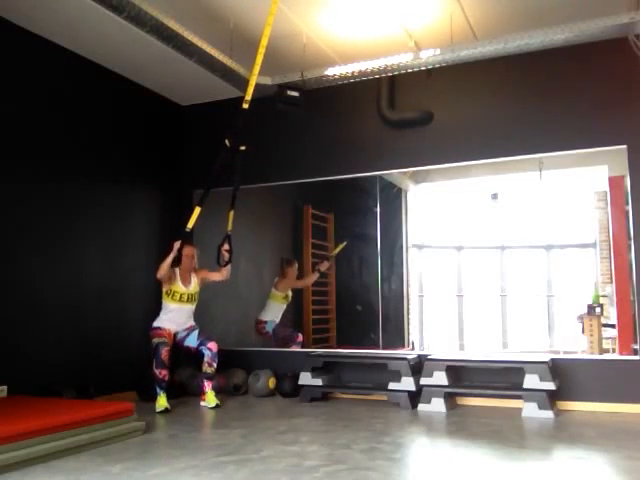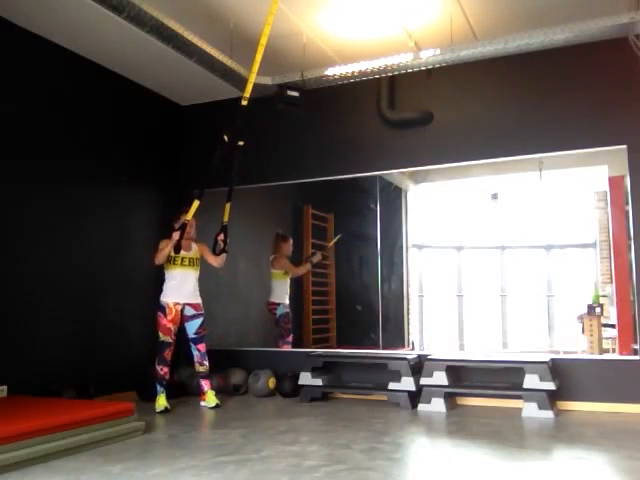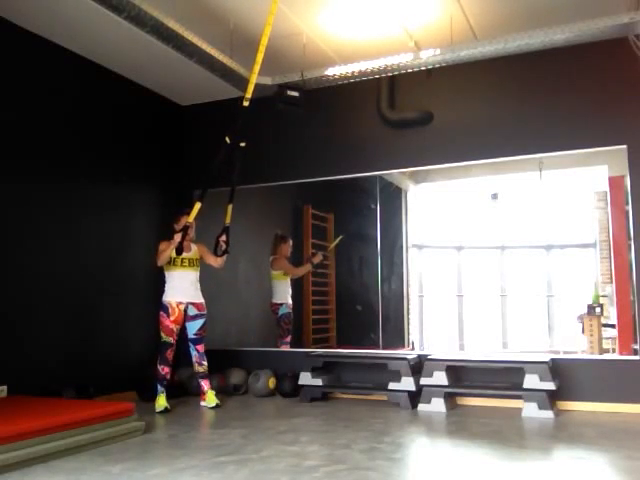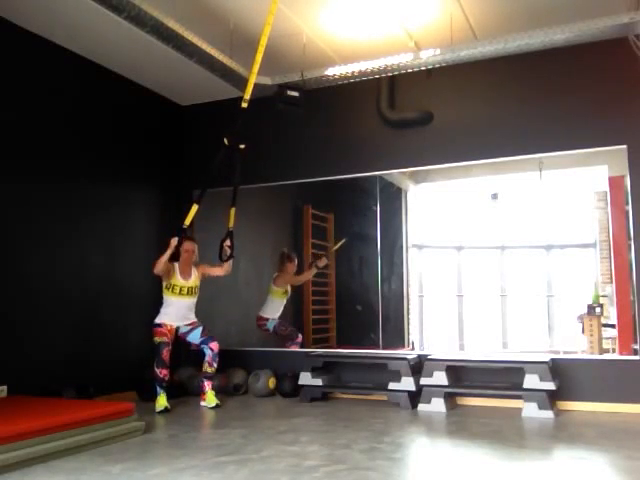
dt=0.5s
person 1, frame 1
left shoulder: (199, 276)
right shoulder: (171, 276)
left elbow: (223, 276)
right elbow: (160, 275)
left wrist: (226, 257)
right wrist: (173, 253)
left hip: (187, 329)
right hip: (163, 328)
left knee: (211, 347)
right knee: (162, 351)
left ankle: (207, 394)
right ankle: (161, 396)
person 1, frame 2
left shoulder: (200, 247)
right shoulder: (167, 243)
left elbow: (218, 263)
right elbow: (157, 260)
left wrist: (223, 246)
right wrist: (173, 242)
left hip: (193, 303)
right hip: (170, 302)
left knee: (199, 346)
right knee: (166, 346)
left ankle: (206, 393)
right ankle: (161, 395)
person 1, frame 3
left shoulder: (199, 248)
right shoulder: (166, 245)
left elbow: (218, 263)
right elbow: (160, 262)
right wrist: (174, 244)
left hip: (196, 303)
right hip: (172, 303)
left knee: (198, 347)
right knee: (168, 347)
left ankle: (206, 393)
right ankle: (161, 396)
person 1, frame 4
left shoulder: (199, 270)
right shoulder: (169, 270)
left elbow: (224, 271)
right elbow: (156, 270)
left wrist: (229, 253)
right wrist: (170, 249)
left hip: (189, 323)
right hip: (165, 323)
left knee: (212, 346)
right knee: (163, 351)
left ankle: (207, 394)
right ankle: (161, 396)
